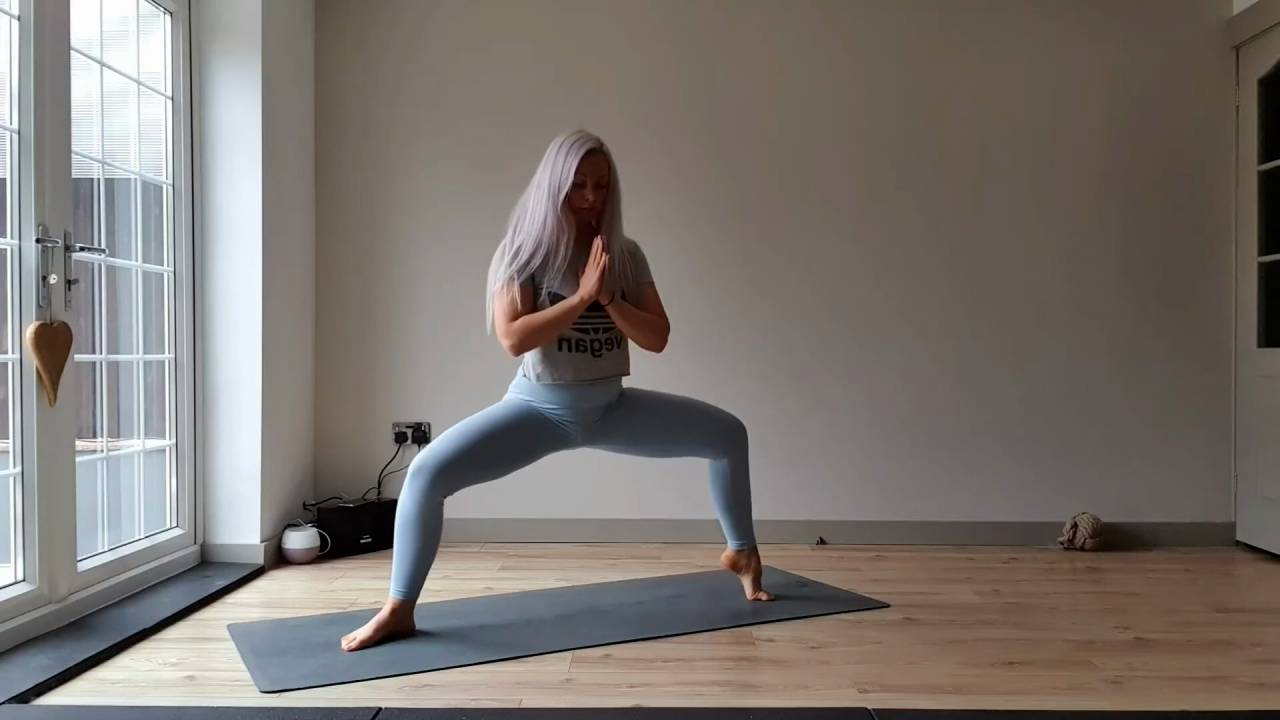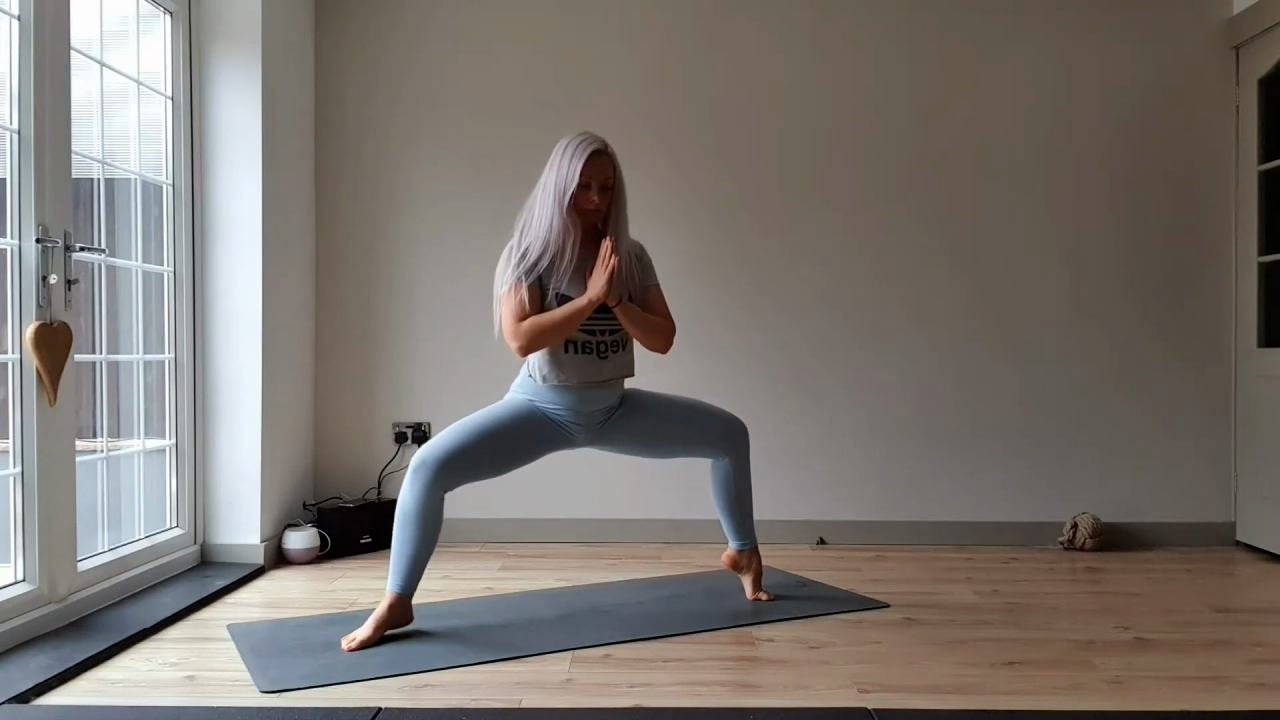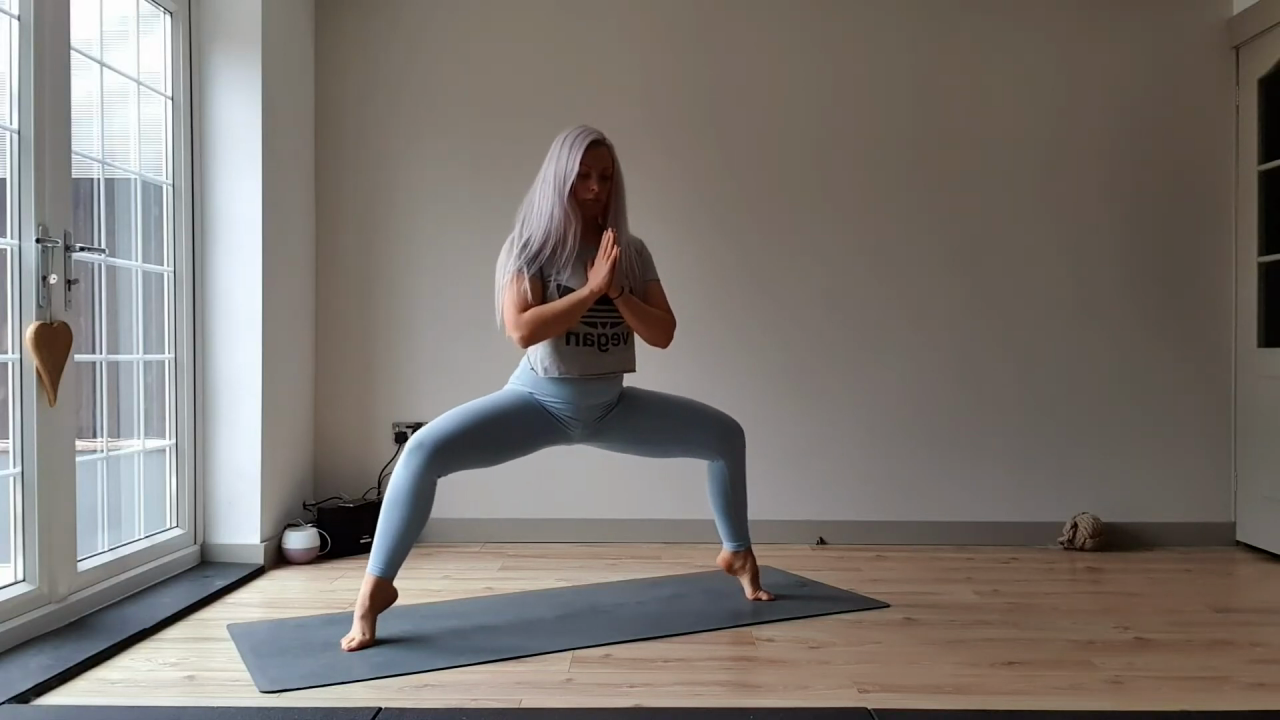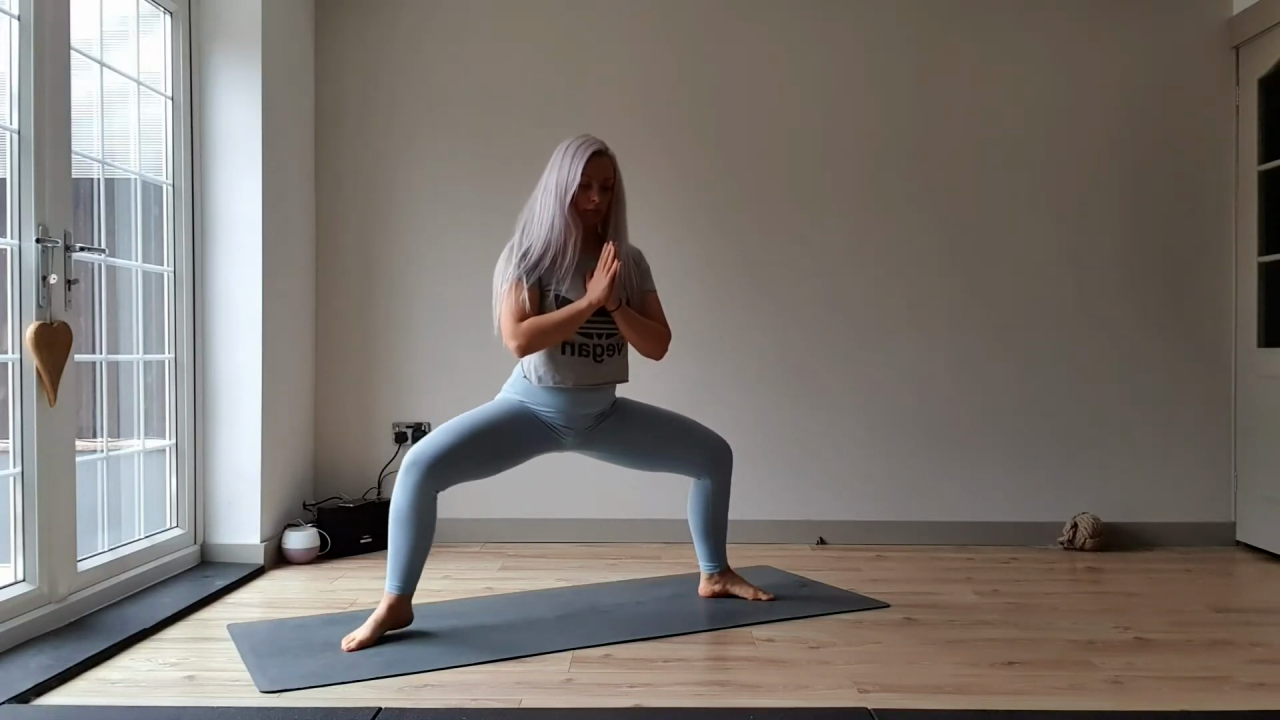
dt=1s
person 1, frame 1
left shoulder: (625, 254)
right shoulder: (525, 251)
left elbow: (657, 338)
right elbow: (513, 338)
left wrist: (608, 299)
right wrist: (582, 296)
left hip: (610, 406)
right hip: (538, 407)
left knee: (728, 434)
right knee: (427, 471)
left ankle: (741, 552)
right ankle: (398, 611)
person 1, frame 2
left shoulder: (631, 256)
right shoulder: (529, 252)
left elbow: (663, 340)
right elbow: (520, 339)
left wrist: (616, 302)
right wrist: (590, 299)
left hip: (612, 407)
right hip: (541, 406)
left knee: (730, 433)
right knee: (430, 465)
left ankle: (742, 552)
right ankle: (396, 602)
person 1, frame 3
left shoulder: (631, 251)
right shoulder: (530, 245)
left elbow: (663, 333)
right elbow: (521, 330)
left wrist: (617, 293)
right wrist: (591, 289)
left hip: (610, 404)
right hip: (539, 399)
left knee: (727, 435)
right knee: (424, 451)
left ankle: (736, 552)
right ankle: (377, 587)
person 1, frame 4
left shoulder: (628, 261)
right shoulder: (528, 252)
left elbow: (658, 346)
right elbow: (518, 339)
left wrist: (614, 304)
right wrist: (589, 301)
left hip: (601, 412)
right hip: (532, 407)
left knee: (714, 454)
right knee: (422, 464)
left ankle: (715, 575)
right ankle: (396, 602)
